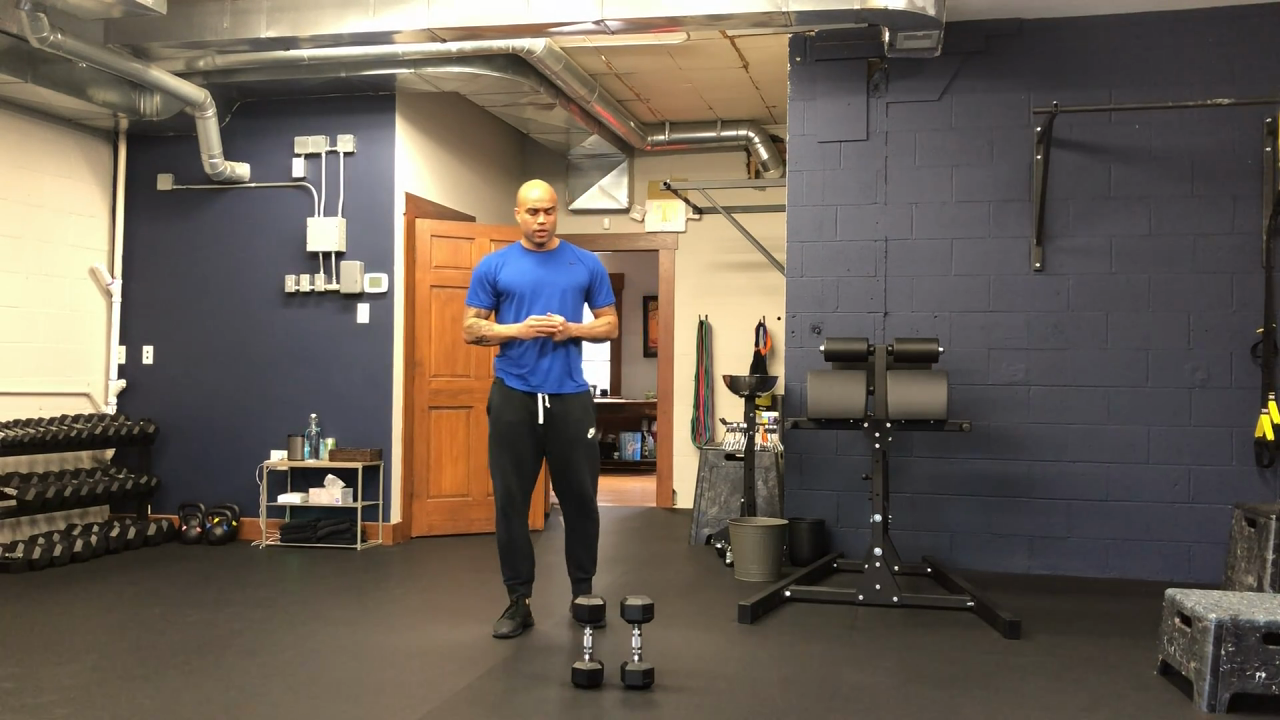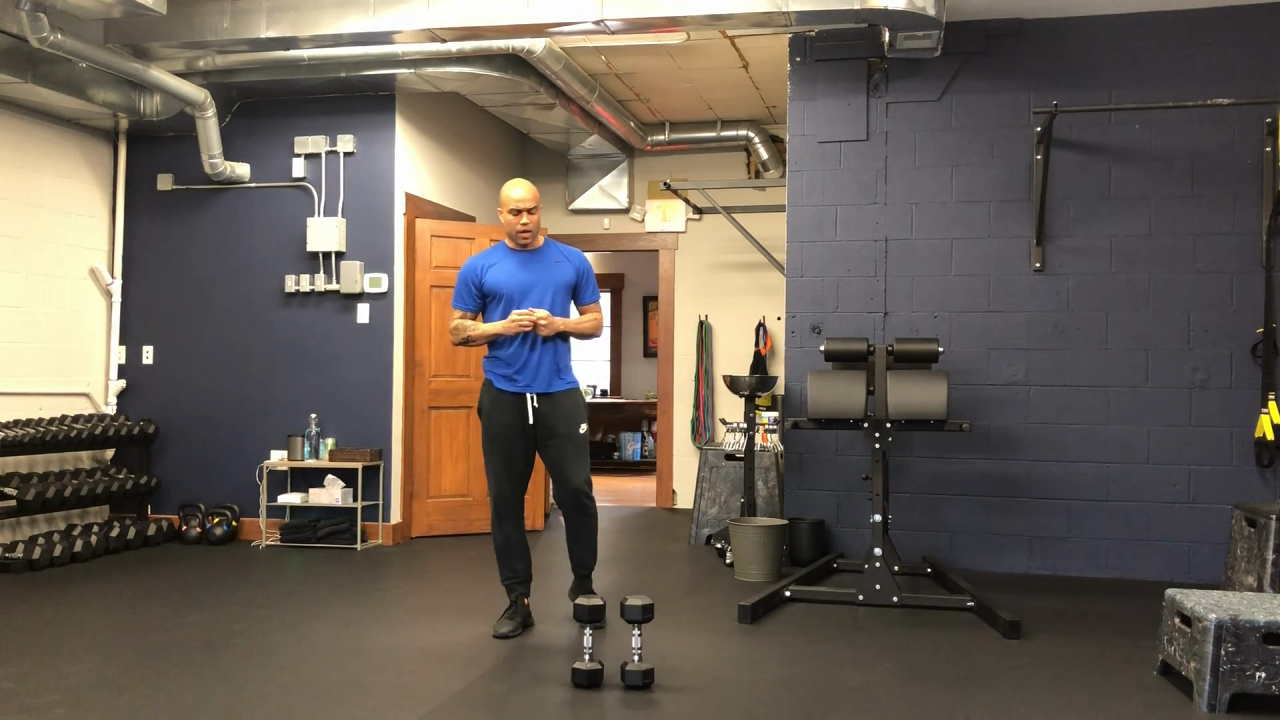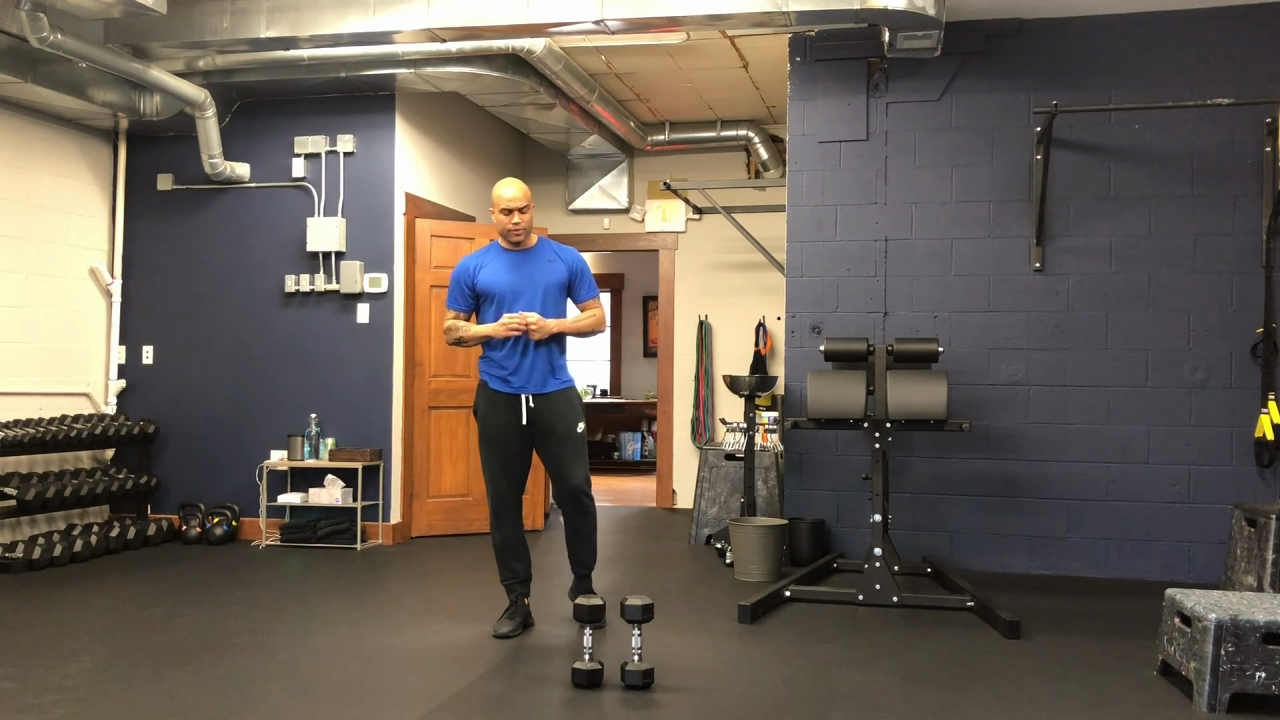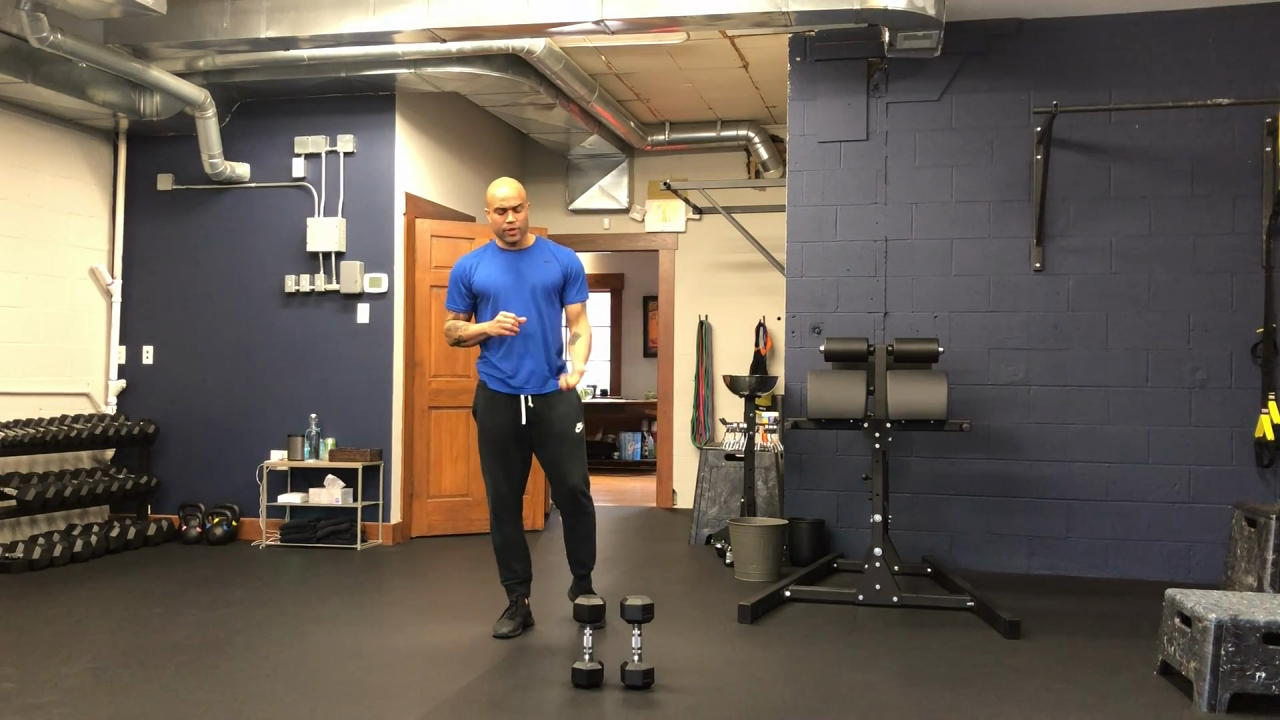
dt=0.3s
person 1, frame 1
left shoulder: (586, 264)
right shoulder: (493, 266)
left elbow: (610, 325)
right elbow: (471, 329)
left wrist: (572, 329)
right wrist: (516, 330)
left hip: (571, 396)
right hip: (514, 396)
left knee: (580, 498)
right knee: (511, 502)
left ankle: (582, 590)
right ankle: (519, 600)
person 1, frame 2
left shoulder: (572, 261)
right shoulder: (478, 267)
left elbow: (595, 321)
right elbow: (457, 331)
left wrist: (558, 324)
right wrist: (501, 326)
left hip: (560, 393)
right hip: (503, 396)
left knee: (576, 492)
right knee: (506, 502)
left ankle: (583, 585)
right ankle: (518, 600)
person 1, frame 3
left shoulder: (566, 259)
right shoulder: (471, 267)
left elbow: (595, 317)
right elbow: (451, 330)
left wrist: (553, 324)
right wrist: (492, 329)
left hip: (556, 393)
right hip: (499, 397)
left knee: (575, 491)
right knee: (504, 501)
left ankle: (583, 584)
right ankle: (518, 600)
person 1, frame 4
left shoulder: (563, 260)
right shoulder: (469, 268)
left elbow: (579, 323)
right elbow: (451, 330)
left wrist: (577, 366)
right wrist: (486, 327)
left hip: (554, 397)
right hip: (498, 398)
left knee: (574, 492)
right knee: (504, 502)
left ankle: (583, 585)
right ankle: (518, 600)
